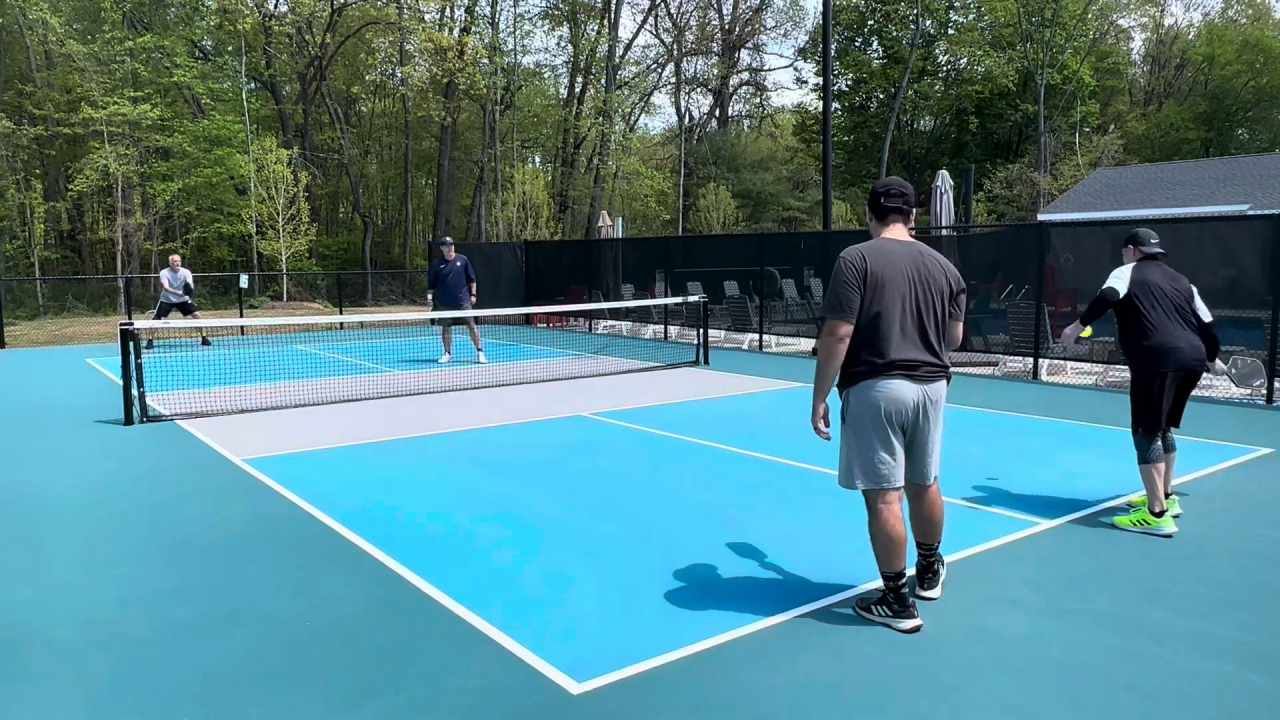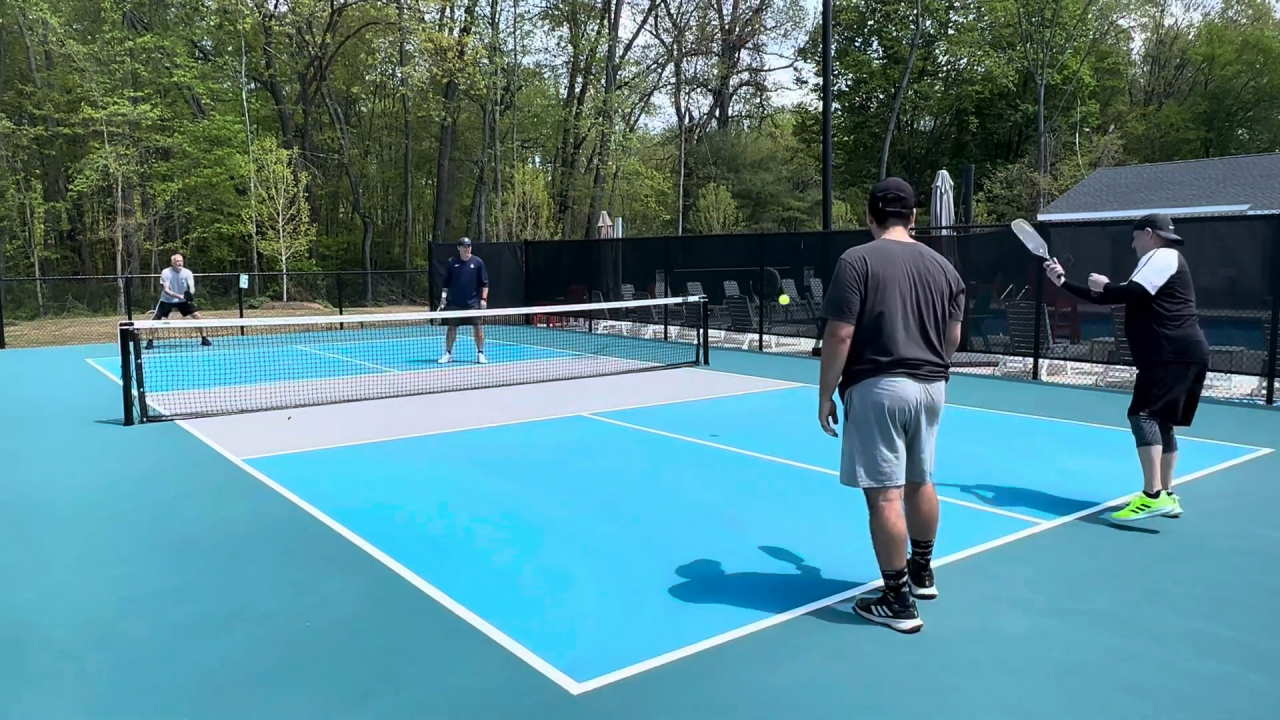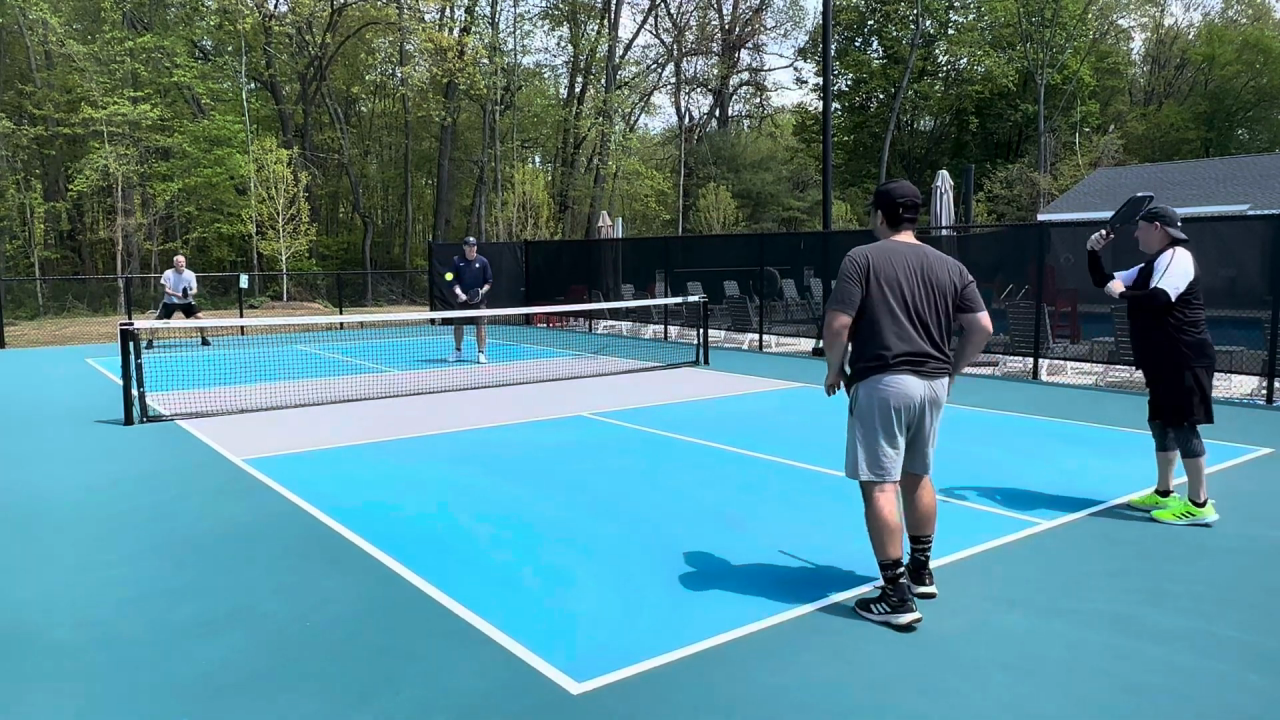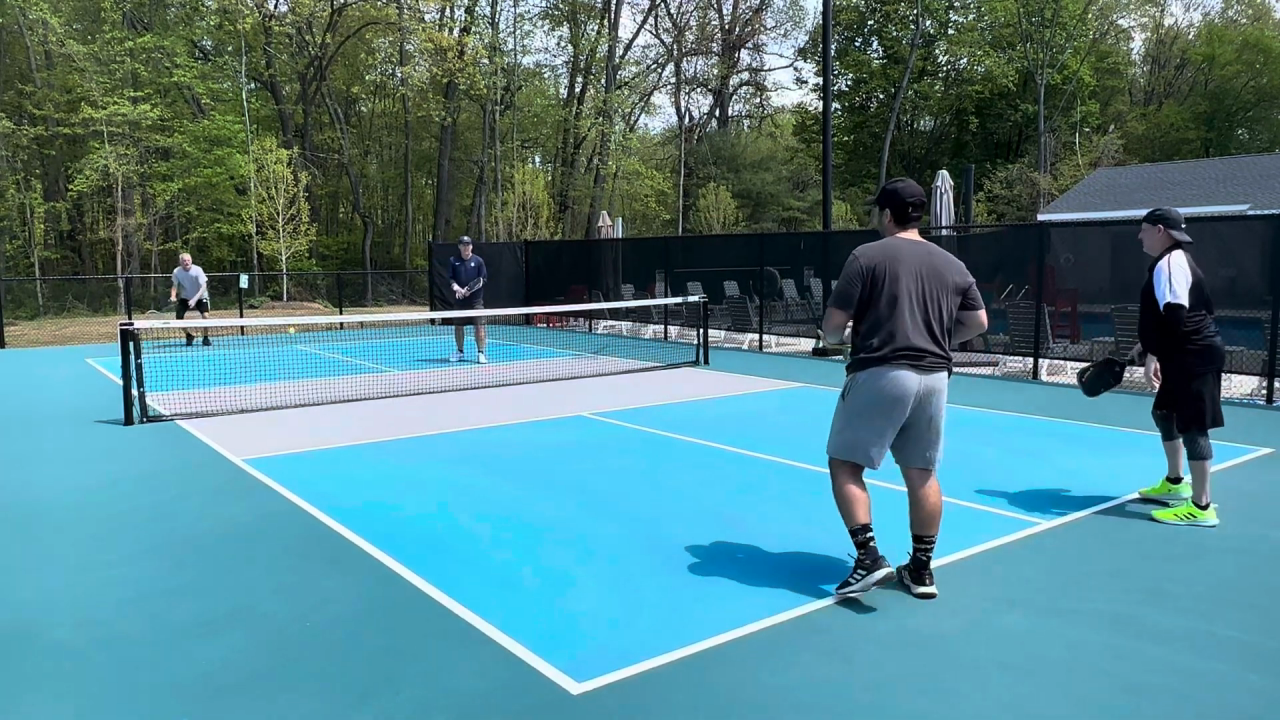
dt=0.3s
person 1, frame 1
left shoulder: (856, 259)
right shoulder: (943, 266)
left elbow: (837, 335)
right elbow: (954, 337)
left wrist: (819, 399)
left hip: (875, 389)
right hip: (930, 387)
left knee: (884, 496)
right knee: (925, 484)
left ankle: (898, 601)
right ankle: (928, 573)
person 1, frame 2
left shoulder: (857, 260)
right shoulder: (942, 266)
left elbow: (839, 336)
right elbow: (951, 339)
left wrist: (825, 395)
left hip: (877, 388)
right hip: (930, 387)
left knee: (885, 494)
right knee: (919, 482)
left ankle: (899, 602)
right ankle: (922, 572)
person 1, frame 3
left shoulder: (862, 259)
right shoulder: (950, 266)
left elbow: (837, 325)
right elbow: (981, 329)
left wrist: (835, 370)
right wrist: (952, 368)
left hip: (882, 384)
right hip: (932, 383)
left knee: (880, 487)
right knee: (918, 478)
left ankle: (897, 596)
right ankle: (921, 571)
person 1, frame 4
left shoulder: (868, 256)
right shoulder: (951, 265)
left elbow: (835, 321)
right elbow: (978, 323)
left wrist: (837, 339)
left hip: (879, 376)
right hip: (931, 379)
left knee: (845, 465)
right knee: (923, 475)
left ankle: (870, 558)
right ankle: (921, 569)
person 2, frame 1
left shoulder: (1127, 273)
right shoulder: (1181, 281)
left elbow: (1107, 297)
right elbow: (1207, 326)
left wrist: (1078, 326)
right wrist: (1212, 358)
left hip: (1157, 360)
right hip: (1190, 360)
left knee: (1146, 432)
right knee: (1161, 428)
left ankle: (1157, 514)
right ankle: (1165, 497)
person 2, frame 2
left shoulder: (1163, 257)
right shoulder: (1153, 262)
left elbow: (1131, 294)
right elbow: (1103, 297)
left wrist: (1104, 285)
right wrist: (1064, 282)
left hip: (1173, 354)
right hip: (1174, 355)
left knee: (1143, 415)
right knee: (1160, 423)
left ankle: (1153, 496)
right ankle: (1164, 495)
person 2, frame 3
left shoulder: (1177, 258)
right shoulder: (1150, 266)
left elbow: (1156, 299)
right elbow: (1105, 282)
left wrist: (1121, 292)
right wrist: (1094, 252)
left hip: (1184, 358)
right hip: (1165, 359)
left knee: (1181, 424)
right knee: (1161, 422)
left ankle: (1199, 504)
right ankle: (1164, 493)
person 2, frame 4
left shoulder: (1169, 264)
right shoulder: (1177, 261)
left elbow: (1174, 315)
left wrist: (1152, 355)
right wrist: (1146, 345)
left hip: (1192, 360)
right hip: (1192, 358)
left knee: (1192, 427)
right knee: (1164, 412)
left ankle: (1201, 507)
right ankle: (1174, 482)
